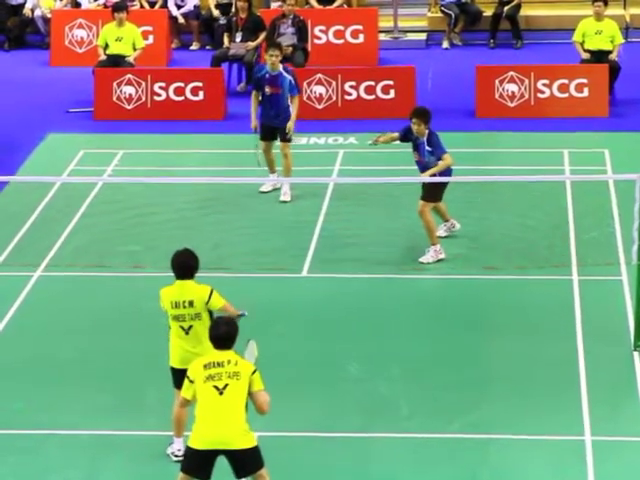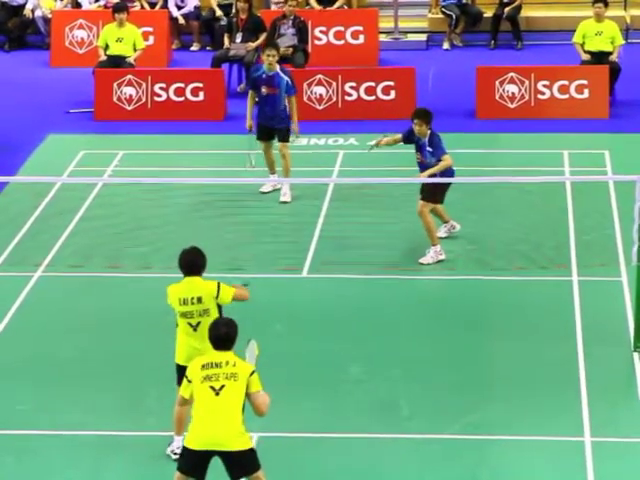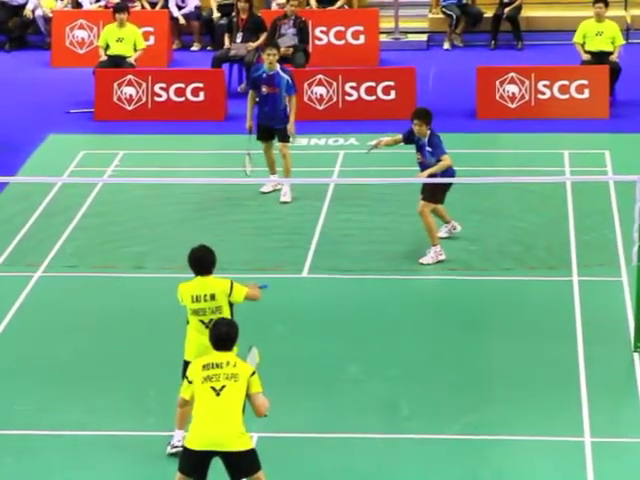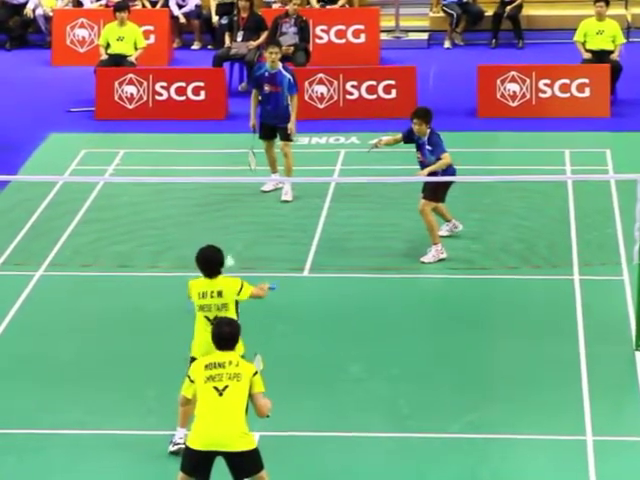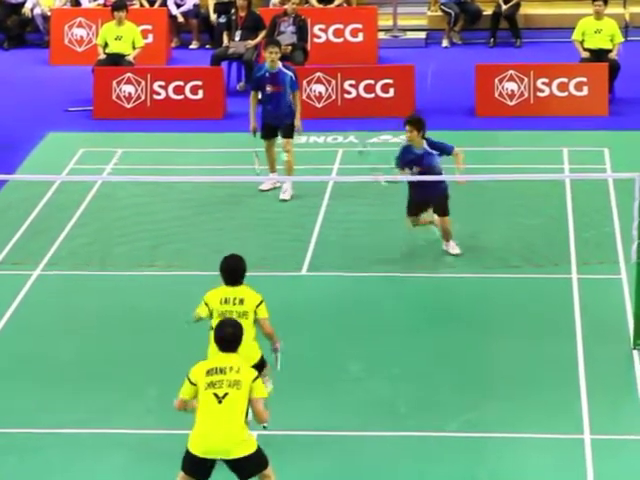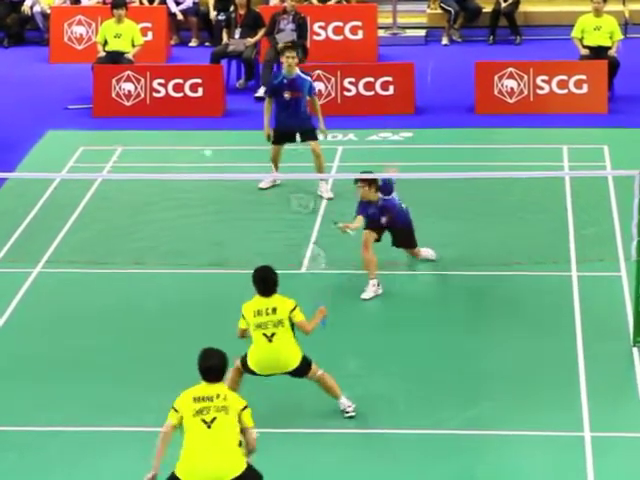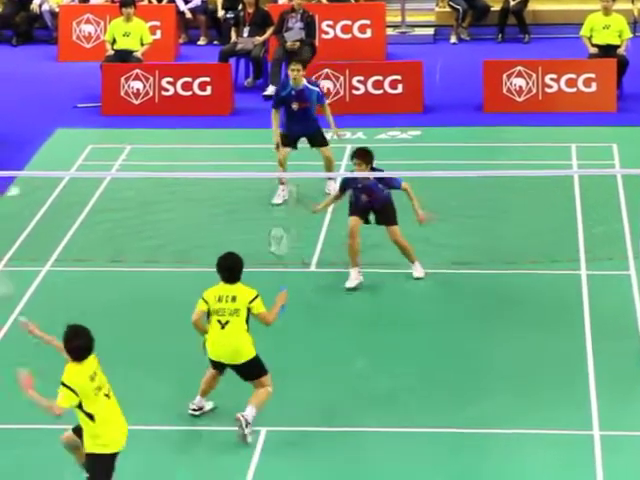
dt=0.4s
person 1, frame 1
left shoulder: (165, 294)
right shoulder: (204, 292)
right elbow: (231, 312)
right wrist: (237, 312)
left hip: (179, 357)
right hip: (206, 356)
left knee: (180, 400)
left ankle: (177, 446)
person 1, frame 2
left shoulder: (173, 291)
right shoulder: (212, 288)
right elbow: (245, 295)
right wrist: (237, 287)
left hip: (185, 355)
left ankle: (177, 444)
person 1, frame 3
left shoulder: (184, 289)
right shoulder: (225, 286)
right elbow: (256, 296)
right wrist: (253, 287)
left hip: (195, 352)
left ankle: (177, 438)
person 1, frame 4
left shoulder: (193, 285)
right shoulder: (233, 284)
right elbow: (260, 294)
right wrist: (264, 287)
left hip: (201, 349)
left ankle: (180, 436)
person 1, frame 5
left shoulder: (212, 296)
right shoulder: (254, 298)
left elbow: (197, 317)
right elbow: (267, 329)
right wrist: (275, 343)
right hip: (247, 356)
right knee: (262, 377)
person 1, frame 6
left shoulder: (247, 308)
right shoulder: (288, 304)
left elbow: (241, 334)
right elbow: (307, 329)
right wrist: (319, 316)
left hip: (258, 361)
right hip: (288, 359)
left knee: (237, 367)
right knee: (316, 374)
right ankle: (345, 404)
person 1, frame 7
left shoulder: (209, 294)
right shoulder: (249, 294)
left elbow: (195, 320)
right elbow: (268, 320)
left wrist: (209, 332)
right wrist: (279, 302)
left hip: (216, 349)
right hip: (241, 351)
left knee: (215, 371)
right knee: (265, 386)
left ankle: (197, 404)
right ankle: (247, 415)
person 2, frame 1
left shoulder: (288, 75)
right shoulder: (260, 73)
left elbow: (294, 98)
right elbow: (255, 95)
left wrist: (292, 120)
right wrist: (254, 118)
left hip: (284, 119)
right hip: (266, 118)
left knee: (285, 150)
right knee: (266, 149)
left ankle: (286, 186)
right ankle: (274, 179)
person 2, frame 2
left shoulder: (284, 75)
right shoulder: (256, 72)
left elbow: (291, 98)
right elbow: (252, 95)
left wrist: (294, 121)
right wrist: (249, 118)
left hip: (281, 119)
right hip: (263, 119)
left knee: (283, 150)
right knee: (266, 149)
left ankle: (286, 186)
right ankle: (274, 180)
person 2, frame 3
left shoulder: (285, 75)
right shoulder: (256, 72)
left elbow: (291, 98)
right elbow: (252, 95)
left wrist: (291, 121)
right wrist: (249, 118)
left hip: (282, 119)
right hip: (264, 118)
left knee: (284, 149)
right knee: (267, 148)
left ankle: (286, 186)
right ankle: (274, 180)
person 2, frame 4
left shoulder: (287, 73)
right shoulder: (259, 71)
left elbow: (293, 97)
right elbow: (255, 94)
left wrist: (292, 120)
right wrist: (253, 117)
left hip: (283, 118)
right hip: (266, 117)
left knee: (286, 149)
right knee: (268, 147)
left ankle: (288, 185)
right ankle: (276, 179)
person 2, frame 5
left shoulder: (288, 72)
right shoulder: (259, 72)
left elbow: (296, 94)
right elbow: (254, 95)
left wrist: (297, 117)
right wrist: (252, 119)
left hip: (286, 116)
right hip: (268, 117)
left knee: (287, 148)
right knee: (269, 146)
left ankle: (288, 184)
right ankle: (273, 178)
person 2, frame 6
left shoulder: (306, 78)
right shoulder: (276, 79)
left elbow: (313, 99)
right elbow: (269, 101)
left wrist: (320, 121)
right wrist: (267, 125)
left hip: (304, 120)
right hip: (282, 122)
left knee: (316, 150)
right knee: (275, 151)
left ankle: (323, 184)
right ankle: (274, 176)
person 2, frame 7
left shoulder: (314, 88)
right shoulder: (282, 90)
left elbow: (324, 105)
right elbow: (275, 111)
left wrist: (332, 125)
right wrist: (276, 133)
left hip: (312, 126)
right hip: (290, 128)
left knee: (328, 155)
right knee: (281, 158)
left ankle: (331, 183)
right ankle: (283, 189)
person 3, frame 1
left shoulder: (196, 366)
right shoulder: (247, 367)
left elbow: (182, 404)
right elbow: (263, 408)
right wrist: (265, 395)
left hip: (202, 438)
right hip: (238, 438)
person 3, frame 2
left shoulder: (195, 366)
right shoulder: (246, 368)
left elbow: (181, 402)
right elbow: (261, 410)
right wrist: (266, 397)
left hip: (198, 438)
right hip: (234, 439)
person 3, frame 3
left shoulder: (195, 366)
right shoulder: (246, 369)
left elbow: (182, 403)
right elbow: (260, 411)
right wrist: (265, 402)
left hip: (199, 438)
right hip: (234, 439)
person 3, frame 4
left shoulder: (197, 366)
right shoulder: (249, 369)
left elbow: (184, 401)
right elbow: (262, 411)
right wrist: (268, 403)
left hip: (202, 438)
right hip: (237, 439)
person 3, frame 5
left shoulder: (198, 369)
right shoulder: (250, 374)
left elbow: (179, 405)
right elbow: (261, 417)
right wrist: (266, 416)
left hip: (202, 442)
right hip: (237, 443)
person 3, frame 6
left shoulder: (184, 398)
right shoulder: (238, 402)
left elbow: (166, 432)
right elbow: (252, 443)
left wrist: (155, 469)
right wrist: (245, 455)
left hip: (190, 469)
right hip: (230, 468)
person 3, frame 7
left shoulder: (72, 379)
right shoulder: (90, 360)
left elbow: (57, 410)
right elbow: (66, 351)
left wrist: (30, 392)
right wrist: (38, 334)
left hip: (103, 442)
right hip: (116, 428)
right knee: (67, 440)
person 4, frame 1
left shoulder: (432, 139)
right shoulder: (411, 131)
left elbow: (448, 160)
right elbow: (394, 136)
left wrist: (428, 173)
right wrist: (382, 139)
left hip: (438, 176)
right hip: (429, 175)
left knee: (423, 209)
right knee: (433, 201)
left ankle: (436, 250)
right ankle: (450, 224)
person 4, frame 2
left shoulder: (434, 140)
right shoulder: (413, 133)
left elbow: (448, 161)
right elbow: (396, 139)
left wrist: (427, 172)
right wrist: (384, 141)
left hip: (441, 177)
right hip: (431, 176)
left knee: (422, 209)
right knee: (429, 203)
left ankle: (436, 250)
right ankle: (450, 225)
person 4, frame 3
left shoulder: (434, 140)
right shoulder: (414, 133)
left elbow: (448, 161)
right elbow: (396, 140)
left wrist: (427, 172)
right wrist: (384, 142)
left hip: (442, 177)
right hip: (432, 176)
left knee: (423, 209)
right knee: (429, 203)
left ankle: (437, 251)
right ankle: (451, 225)
person 4, frame 4
left shoulder: (433, 139)
right shoulder: (414, 132)
left elbow: (447, 160)
right elbow: (395, 139)
left wrist: (427, 170)
right wrist: (384, 141)
left hip: (443, 175)
right hip: (433, 175)
left knee: (424, 208)
right knee: (431, 201)
left ankle: (438, 250)
right ankle: (452, 224)
person 4, frame 5
left shoulder: (435, 146)
right shoulder: (405, 152)
left elbow: (458, 153)
left wrist: (459, 171)
left hip: (437, 188)
right hip: (417, 189)
left knee: (445, 227)
right knee: (414, 222)
left ankle: (448, 242)
right ankle: (434, 221)
person 4, frame 6
left shoulder: (386, 188)
right shoulder: (363, 206)
right elbow: (358, 222)
right wrist: (348, 226)
left hip: (400, 221)
right hip: (377, 222)
left knee: (414, 254)
right knee: (366, 239)
left ankle: (422, 252)
right ankle: (373, 284)
person 4, frame 7
left shoulder: (380, 176)
right shoulder: (350, 179)
left elbow: (406, 188)
right elbow: (339, 194)
left wrist: (418, 210)
right wrist: (321, 206)
left hip: (383, 204)
right hip: (359, 204)
left knee: (397, 239)
right knee: (352, 230)
left ankle: (415, 264)
right ankle: (355, 272)
